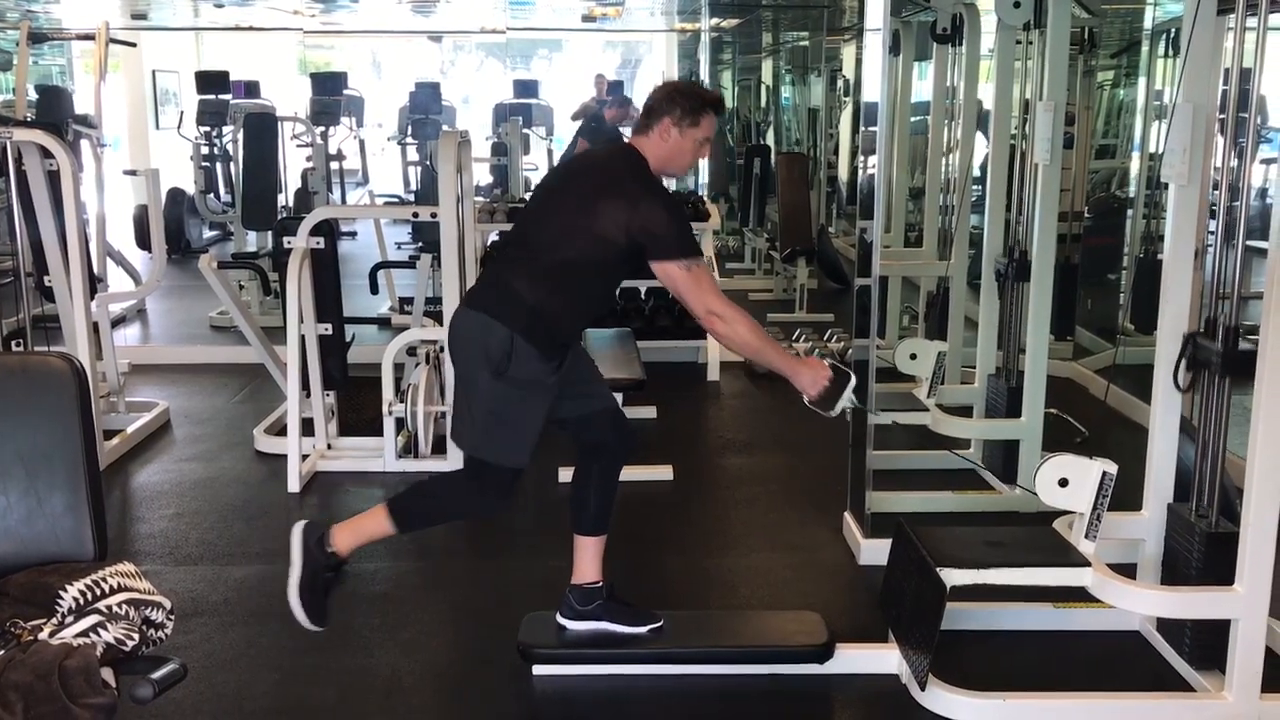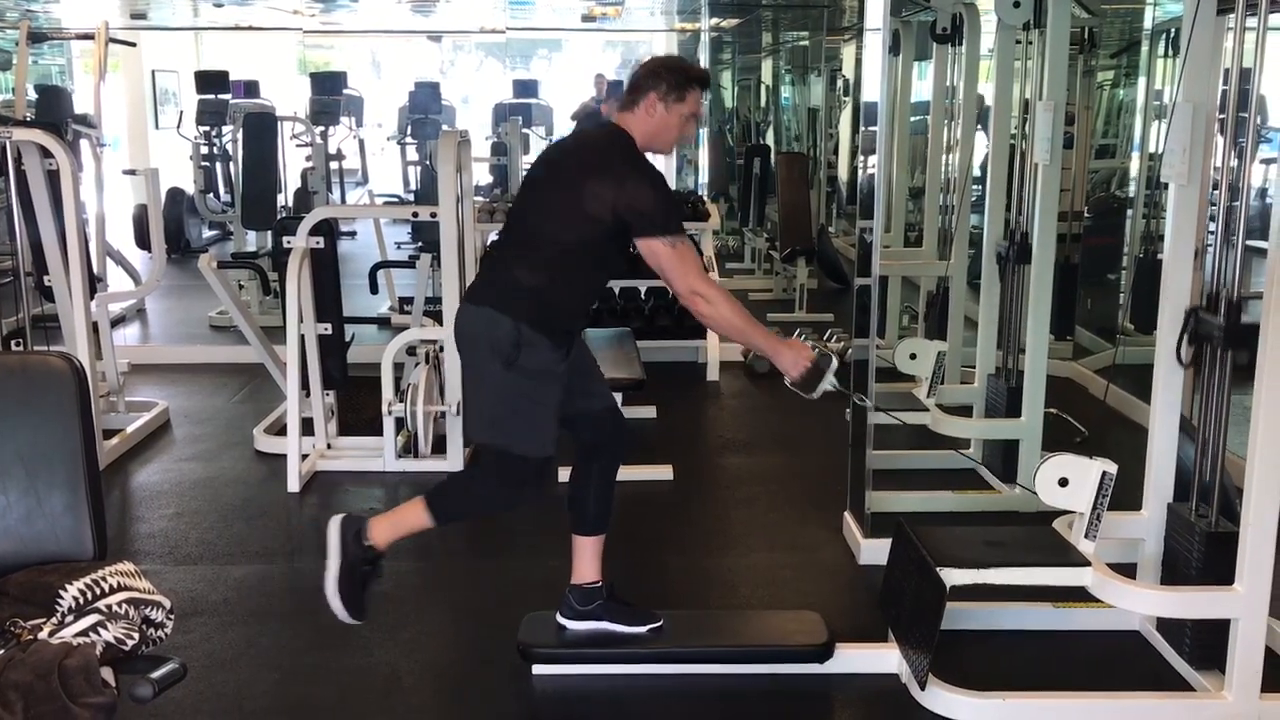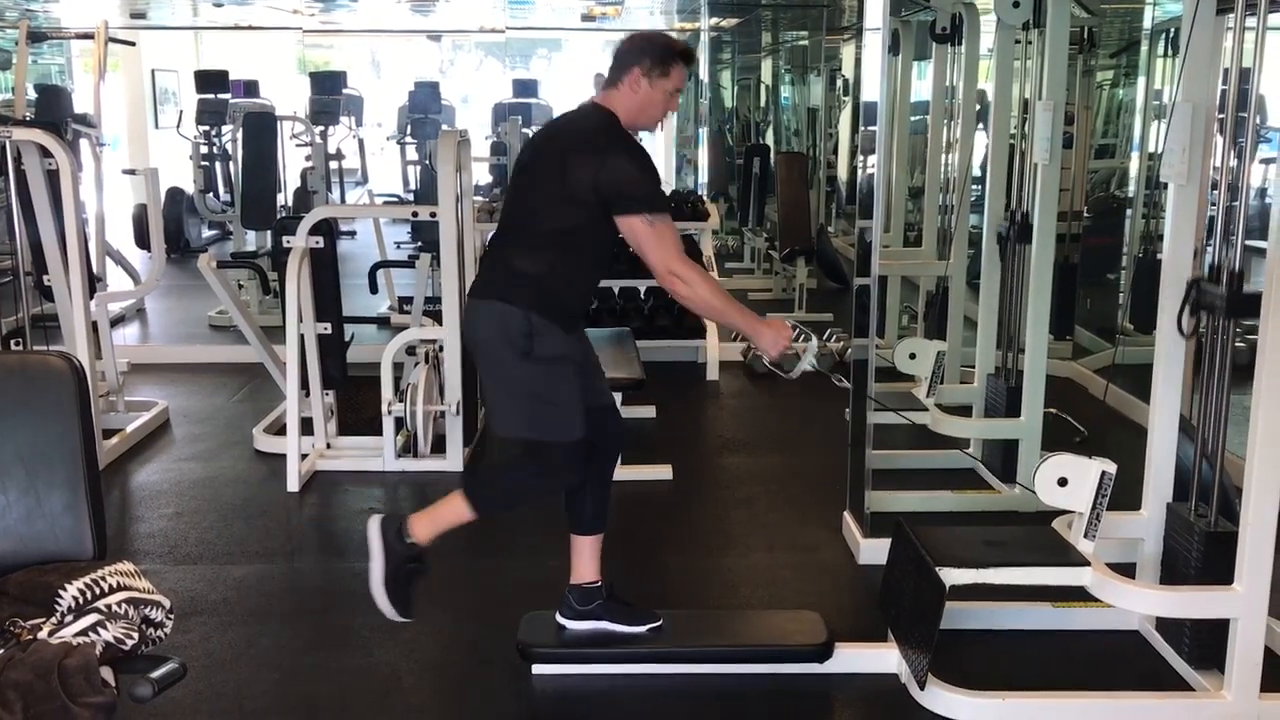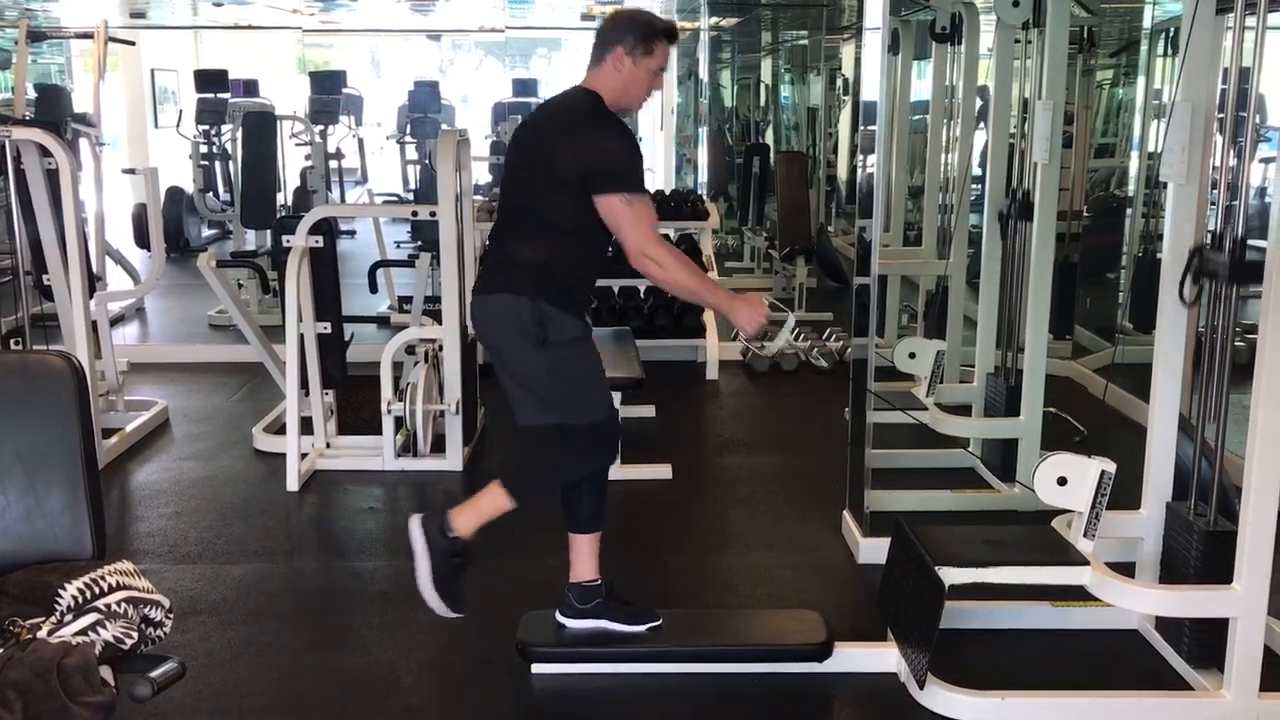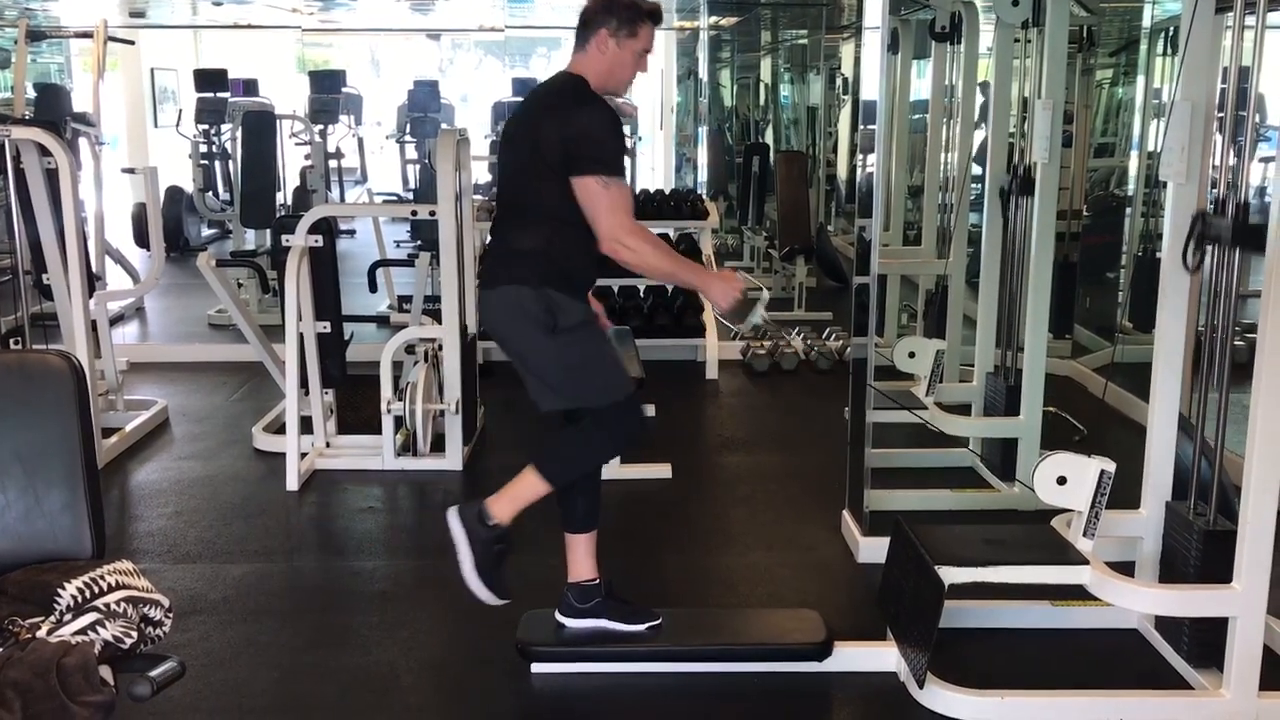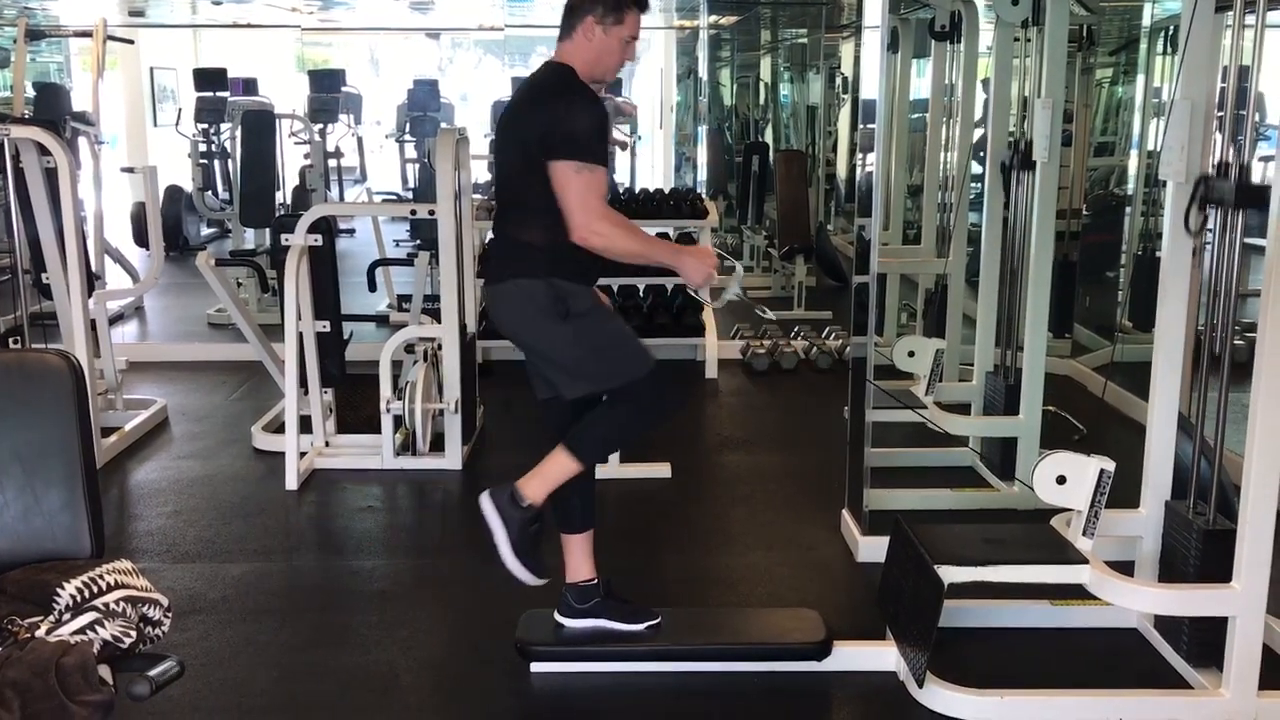
dt=0.1s
person 1, frame 1
left shoulder: (594, 169)
right shoulder: (647, 201)
right elbow: (714, 310)
right wrist: (794, 369)
left hip: (532, 332)
right hip: (505, 338)
left knee: (606, 436)
right knee: (488, 482)
left ankle: (585, 595)
right ankle: (330, 544)
person 1, frame 2
left shoulder: (581, 149)
right shoulder: (633, 179)
right elbow: (697, 291)
right wrist: (778, 350)
left hip: (536, 323)
right hip: (512, 330)
left knee: (603, 435)
right knee: (516, 473)
left ankle: (585, 597)
right ankle: (366, 538)
person 1, frame 3
left shoulder: (567, 134)
right shoulder: (619, 158)
right elbow: (674, 271)
right wrist: (753, 329)
left hip: (528, 311)
right hip: (520, 319)
left knee: (596, 436)
right knee: (551, 459)
left ankle: (584, 594)
right ankle: (408, 535)
person 1, frame 4
left shoulder: (554, 118)
right shoulder: (603, 136)
right elbow: (647, 253)
left wrist: (573, 308)
right wrist: (731, 306)
left hip: (531, 300)
right hip: (529, 309)
left knee: (594, 435)
right knee: (583, 440)
left ankle: (584, 594)
right ankle: (451, 530)
person 1, frame 5
left shoulder: (548, 104)
right shoulder: (590, 116)
right elbow: (618, 239)
left wrist: (580, 299)
right wrist: (702, 281)
left hip: (531, 291)
right hip: (533, 297)
left knee: (584, 433)
right knee: (617, 421)
left ankle: (583, 594)
right ankle: (487, 517)
person 1, frame 6
left shoulder: (540, 94)
right shoulder: (574, 105)
right elbow: (589, 226)
left wrist: (587, 290)
right wrist: (679, 259)
left hip: (532, 284)
right hip: (541, 290)
left knee: (581, 427)
right knee: (646, 398)
left ankle: (582, 594)
right ankle: (522, 501)
